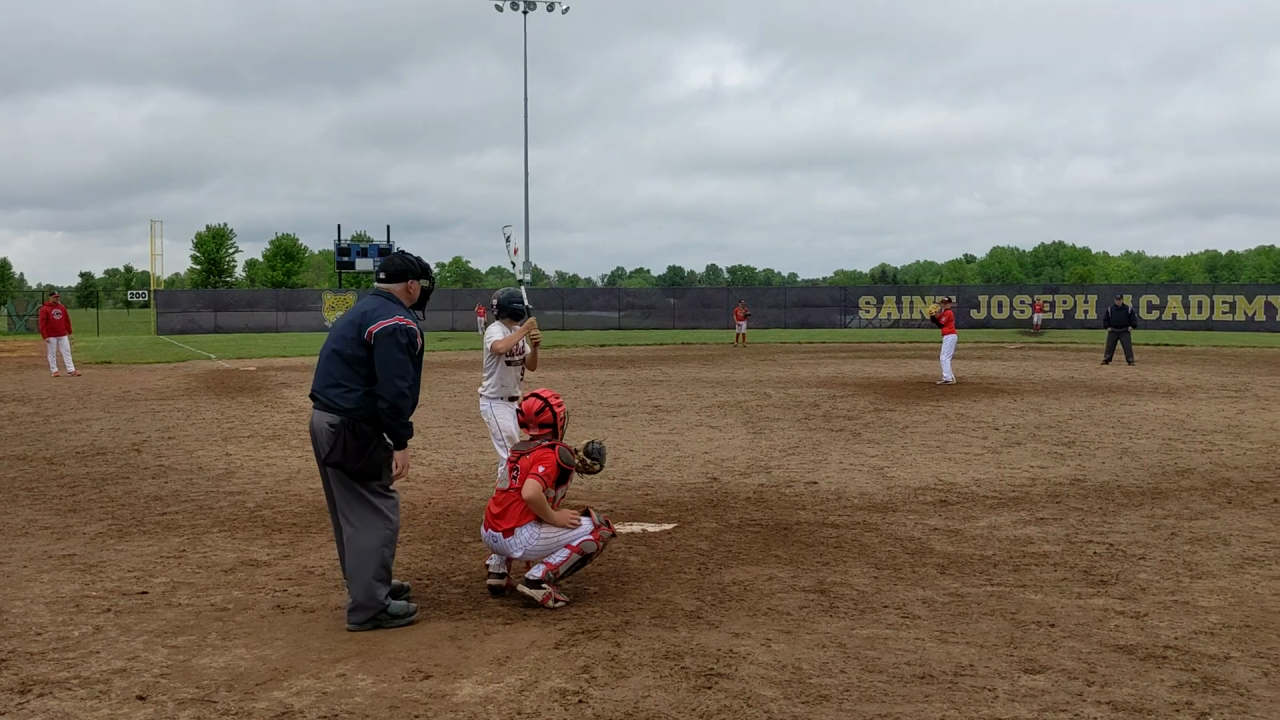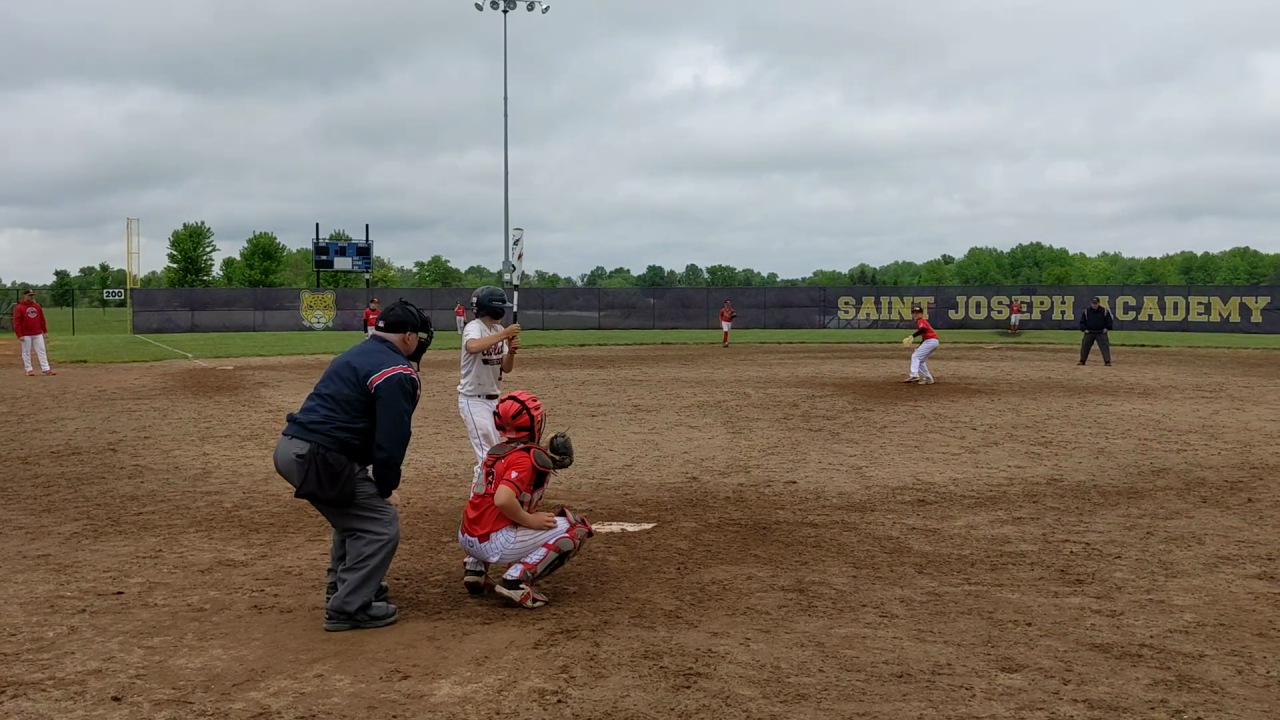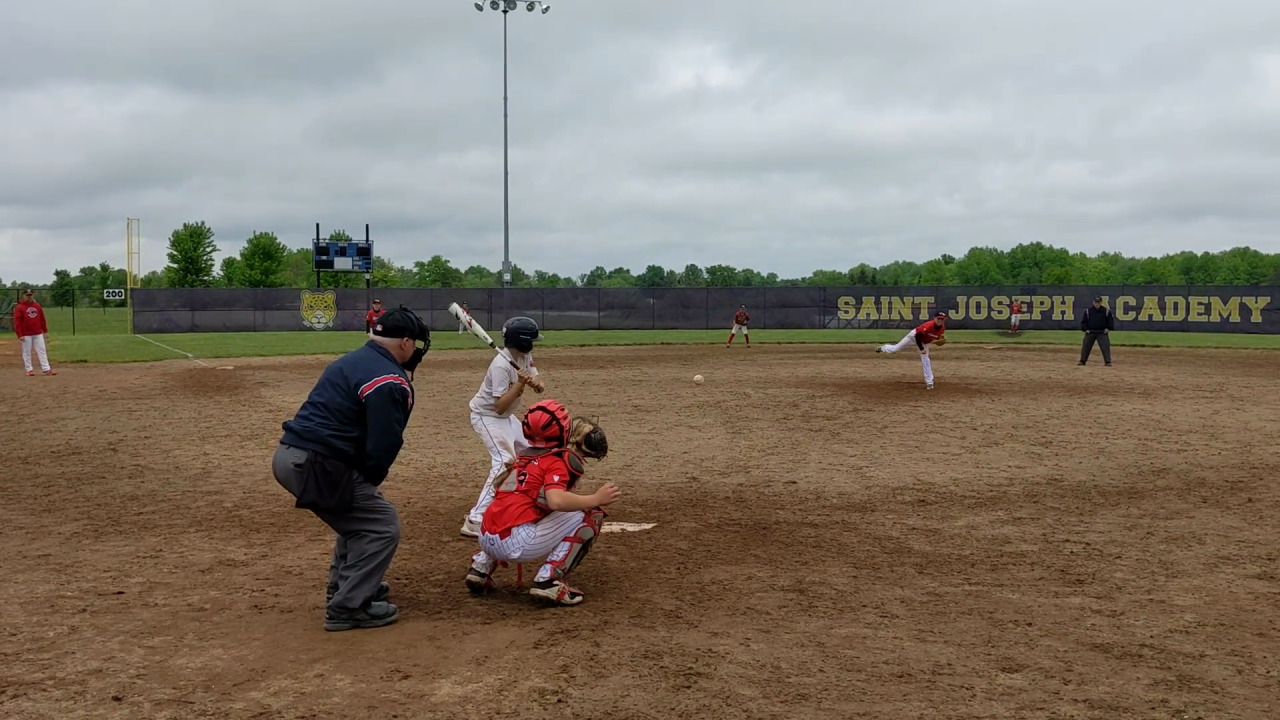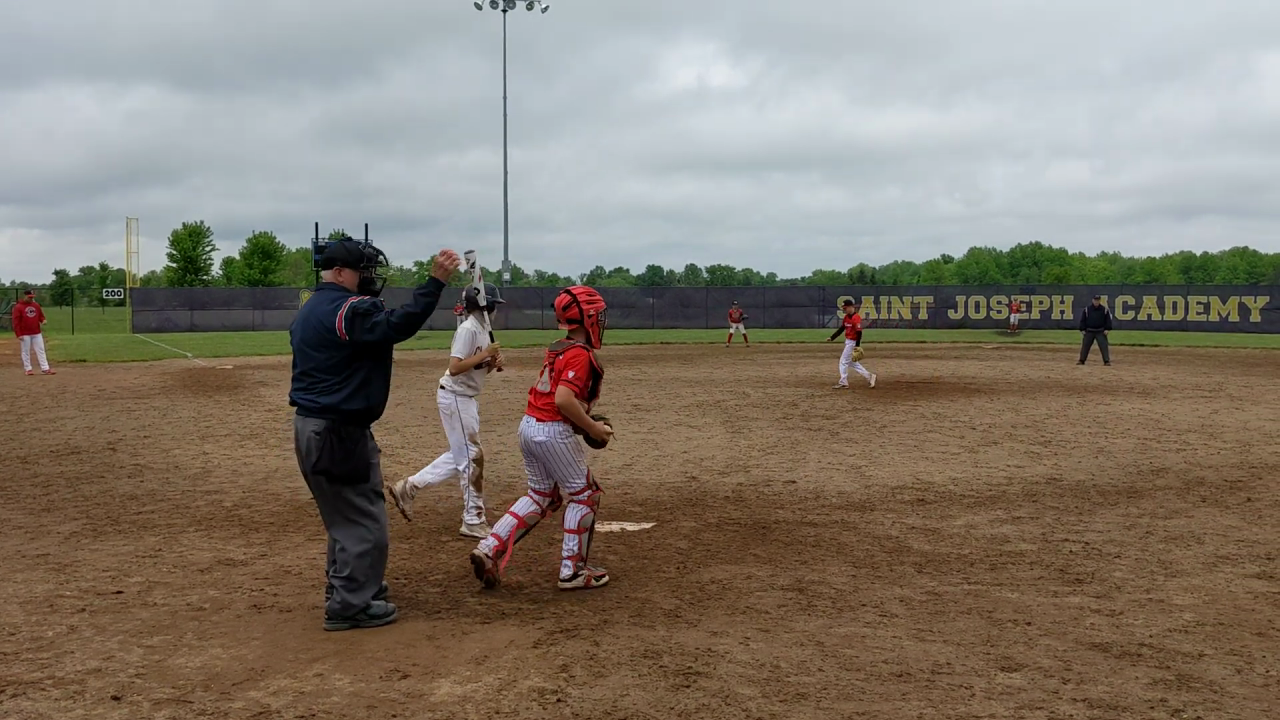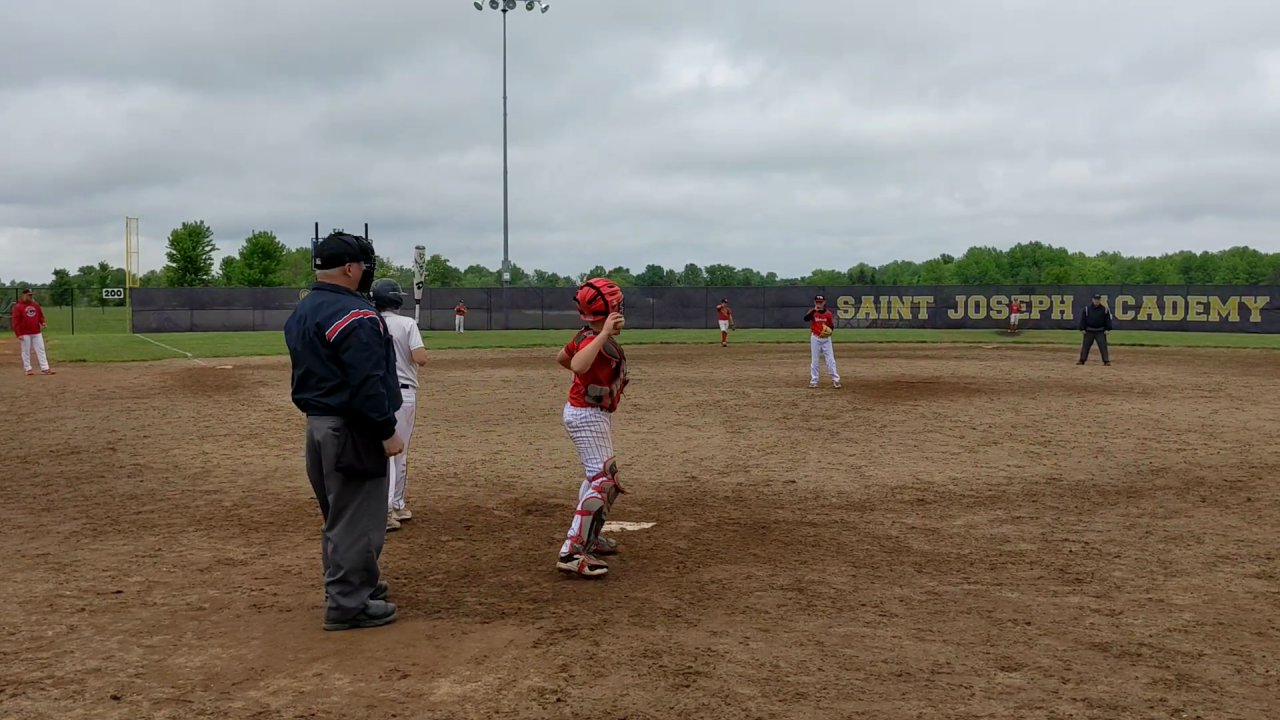
dt=1s
person 1, frame 1
left shoulder: (357, 312)
right shoulder: (397, 323)
right elbow: (394, 391)
right wrist: (400, 444)
left hip: (326, 420)
right hip: (351, 429)
left knee: (353, 512)
right knee: (376, 516)
left ankle: (366, 583)
right ankle: (368, 606)
person 1, frame 2
left shoulder: (354, 355)
right shoulder: (397, 373)
right elbow: (392, 437)
right wrist: (387, 487)
left hip: (292, 445)
right hip: (319, 456)
left knee: (356, 512)
right knee: (381, 524)
left ankle: (343, 586)
right ankle: (348, 607)
person 1, frame 3
left shoulder: (351, 360)
right shoulder: (391, 382)
right elbow: (383, 445)
left wrist: (365, 483)
right wrist: (371, 482)
left hip: (290, 454)
right hip: (315, 465)
left knee: (360, 514)
right knee: (382, 524)
left ankle: (344, 588)
right ankle: (348, 607)
person 1, frame 4
left shoulder: (308, 312)
right shoulder: (350, 310)
right elbow: (401, 324)
right wrist: (436, 280)
left hip: (311, 423)
right hip: (340, 432)
left knee: (344, 516)
right knee: (364, 521)
left ankle: (346, 590)
right ankle: (348, 606)
person 1, frame 5
left shoulder: (302, 311)
right shoulder: (354, 314)
right elbow: (367, 383)
right wrist: (388, 430)
left hip: (318, 424)
right hip: (351, 430)
left knee: (340, 515)
right knee: (358, 517)
left ankle: (353, 586)
right ankle: (347, 604)
person 2, frame 1
left shoulder: (520, 448)
right shoulder: (552, 453)
right elbow: (531, 494)
left wrist: (572, 460)
right wrist: (554, 518)
left hip: (490, 533)
right hip: (518, 539)
right knee: (600, 530)
left ankle: (498, 571)
right ankle: (540, 580)
person 2, frame 2
left shoulder: (497, 451)
right shoulder: (526, 457)
right elbow: (503, 500)
right wrist: (532, 521)
left hip: (467, 538)
right hip: (495, 543)
right knee: (576, 528)
left ankle: (476, 569)
right ankle: (518, 580)
person 2, frame 3
left shoulder: (527, 456)
right shoulder: (557, 463)
right elbow: (557, 501)
right wrist: (595, 499)
left hip: (487, 540)
right hip: (517, 543)
right knee: (590, 516)
left ankle: (480, 569)
right ankle: (550, 580)
person 2, frame 4
left shoulder: (558, 349)
right shoulder: (581, 356)
right elbow: (561, 400)
left wrist: (584, 421)
right wrist: (592, 428)
left hip: (529, 426)
right hip: (554, 432)
left knee: (541, 496)
right knee: (584, 495)
left ankle: (491, 550)
right ankle: (572, 571)
person 2, frame 5
left shoulder: (588, 337)
right shoulder: (595, 341)
left elbow: (562, 357)
right elbow: (578, 366)
right wrist: (605, 333)
left hip: (586, 413)
right hip: (589, 417)
left knee: (597, 475)
right knee: (606, 483)
left ankle: (588, 537)
right ankle: (573, 552)
person 3, frame 1
left shoulder: (517, 331)
right shoulder: (495, 330)
left elbow: (532, 366)
right elbow: (500, 348)
left wrist: (534, 346)
right wrist: (523, 330)
left hip: (512, 401)
right hip: (495, 403)
left knee: (510, 453)
right knee: (511, 455)
person 3, frame 2
left shoulder: (499, 330)
right shoulder: (474, 327)
left elbow: (507, 368)
right elbow: (473, 347)
left wrist: (511, 351)
right wrist: (503, 334)
left hip: (492, 400)
right hip: (474, 401)
right knee: (488, 457)
person 3, frame 3
left shoulder: (525, 356)
right shoulder: (502, 366)
left elbow: (536, 383)
right elbow: (501, 407)
left wrist: (535, 382)
right wrist: (521, 383)
left hip: (506, 417)
right hip: (486, 416)
right knee: (506, 461)
right ankle: (475, 521)
person 3, frame 4
left shoulder: (480, 329)
right shoulder: (469, 329)
left elbow: (480, 368)
right elbow: (456, 367)
left wrist: (492, 360)
right wrist: (485, 354)
left hip: (462, 397)
right hip: (455, 398)
left knee: (459, 455)
right knee: (471, 457)
left ankle: (408, 486)
right ankle: (473, 521)
person 3, frame 5
right shoulder: (408, 324)
right elbow: (421, 359)
right wrist: (416, 343)
right hip: (404, 392)
right knee: (399, 452)
left ankle: (385, 512)
right ankle: (396, 507)
